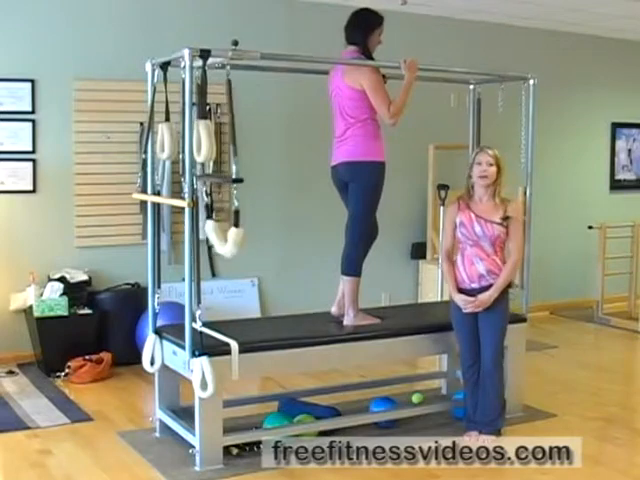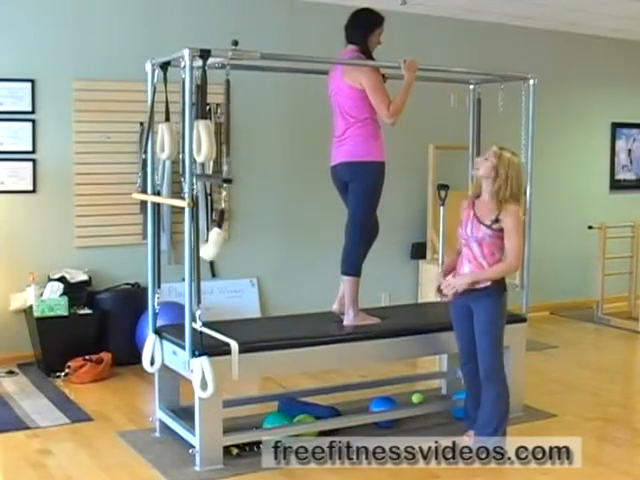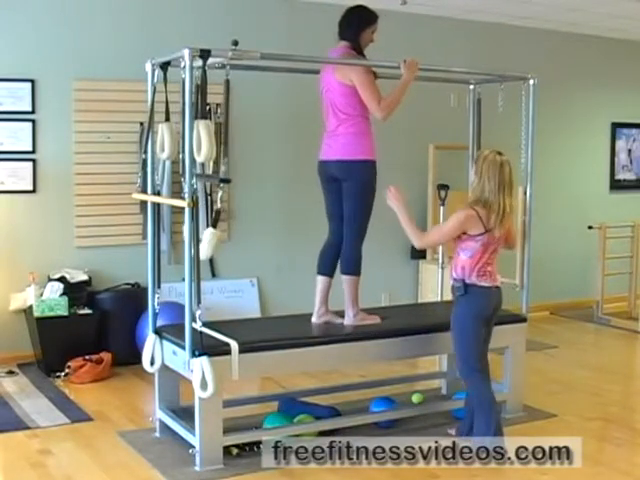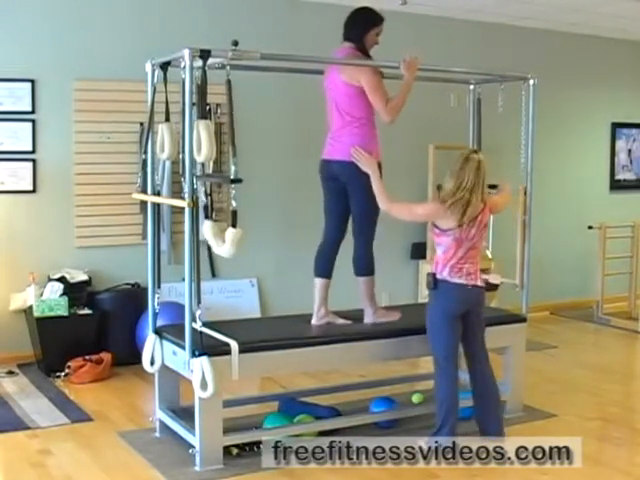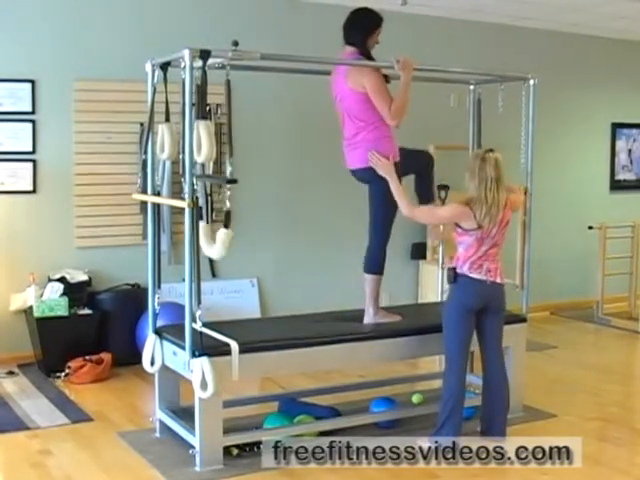
dt=1s
person 1, frame 1
left shoulder: (337, 70)
right shoulder: (365, 69)
right elbow: (390, 116)
left wrist: (390, 80)
right wrist: (408, 79)
left hip: (340, 162)
right hip: (364, 161)
left knee: (364, 231)
right knee: (358, 233)
left ankle: (341, 302)
right ankle: (352, 312)
person 1, frame 2
left shoulder: (336, 69)
right shoulder: (364, 67)
right elbow: (389, 115)
left wrist: (378, 81)
right wrist: (409, 79)
left hip: (340, 161)
right hip: (363, 160)
left knee: (365, 229)
right knee: (358, 232)
left ankle: (343, 300)
right ankle: (352, 311)
person 1, frame 3
left shoulder: (329, 64)
right shoulder: (354, 64)
right elbow: (380, 111)
right wrist: (406, 78)
left hip: (329, 160)
right hip: (354, 160)
left knee: (336, 234)
right knee: (353, 236)
left ankle: (320, 309)
right ankle: (352, 312)
person 1, frame 4
left shoulder: (333, 66)
right shoulder: (361, 66)
right elbow: (388, 113)
right wrist: (408, 78)
left hip: (331, 160)
right hip: (357, 161)
left knee: (332, 235)
right knee: (363, 237)
left ankle: (320, 310)
right ankle: (371, 310)
person 1, frame 5
left shoulder: (338, 72)
right shoulder: (366, 71)
right elbow: (393, 118)
right wrist: (406, 79)
left hip: (356, 161)
left knee: (423, 159)
right knee: (379, 235)
right ankle: (372, 311)
person 2, frame 1
left shoulder: (510, 209)
right shoulder: (456, 208)
left elbow: (515, 256)
right elbow: (446, 254)
left wrist: (492, 294)
right wrist: (454, 293)
left hip: (495, 294)
right hip: (463, 295)
left knee: (491, 361)
right knee: (469, 361)
left ankle: (490, 425)
right ankle: (473, 423)
person 2, frame 2
left shoulder: (508, 211)
right shoulder: (468, 205)
left elbow: (513, 262)
left wrist: (469, 278)
right wrist: (444, 273)
left hip: (488, 295)
right hip: (460, 294)
left knee: (490, 367)
right knee: (468, 363)
left ankle: (491, 437)
right ankle: (475, 425)
person 2, frame 3
left shoulder: (468, 215)
right shoulder: (503, 214)
left elbow: (421, 241)
right elbow: (511, 244)
left wrist: (398, 207)
left hip: (471, 295)
right hip: (491, 293)
left knee: (471, 369)
right knee: (476, 364)
left ankle: (490, 439)
right ankle: (471, 429)
person 2, frame 4
left shoulder: (441, 209)
right shoulder: (485, 207)
left elbow: (387, 206)
right elbow: (504, 197)
left wrist: (373, 171)
right wrist: (505, 188)
left hip: (447, 292)
right hip: (475, 291)
left knee: (446, 367)
right knee: (479, 362)
left ankle: (444, 441)
right ankle: (493, 432)
person 2, frame 5
left shoulder: (464, 210)
right shoulder: (506, 206)
left elbow: (411, 212)
right elbow: (519, 195)
left wrist: (390, 176)
right wrist: (508, 188)
left hip: (466, 288)
right hip: (495, 289)
left knee: (456, 364)
right knee: (494, 361)
left ankle: (446, 437)
right ankle: (495, 433)
